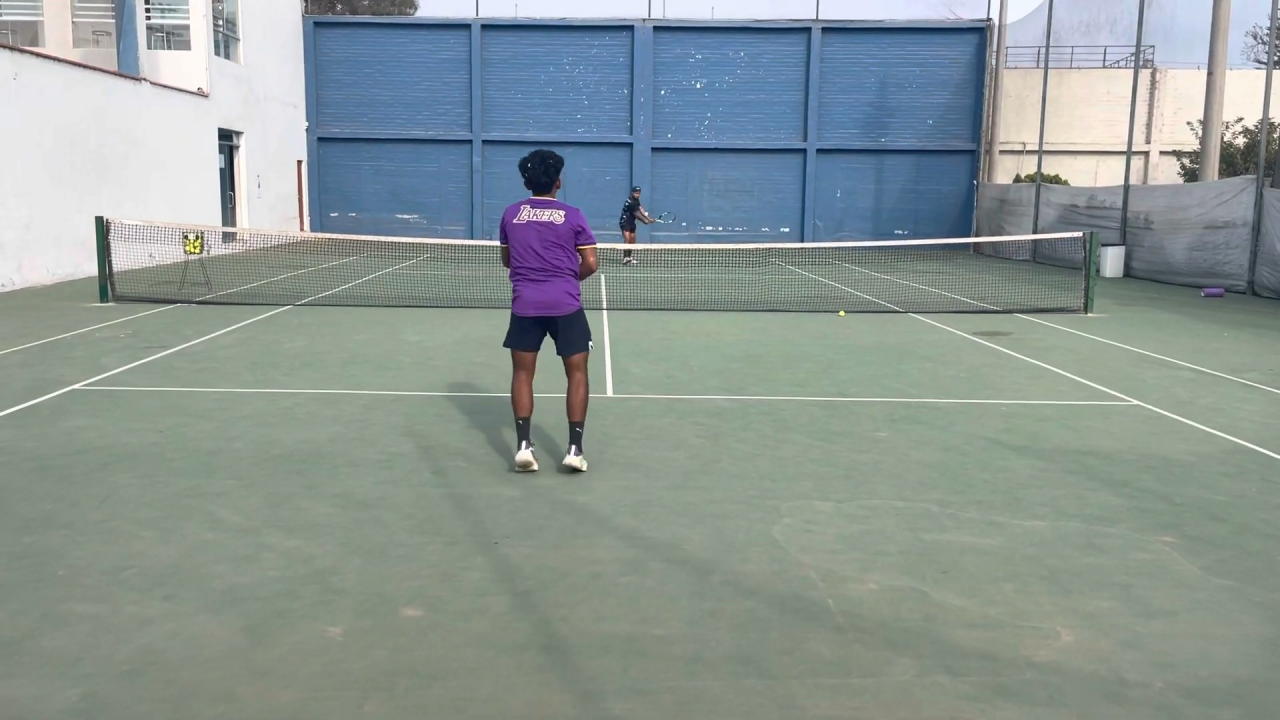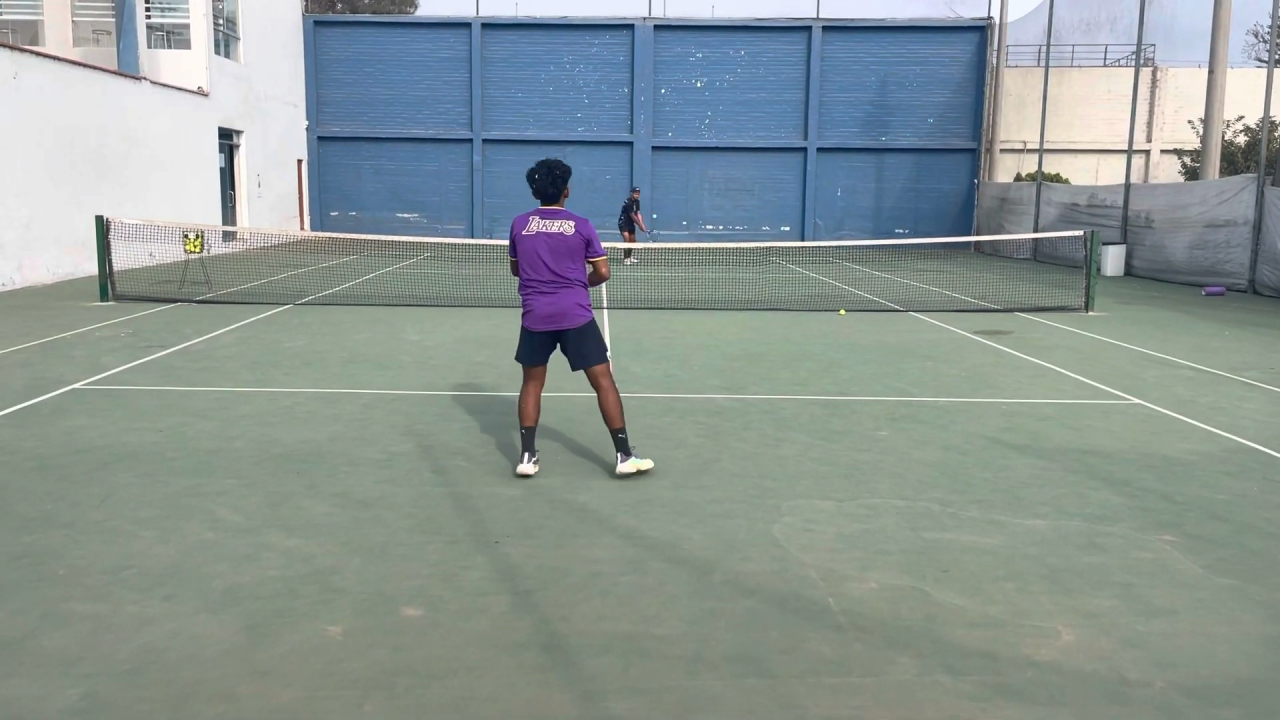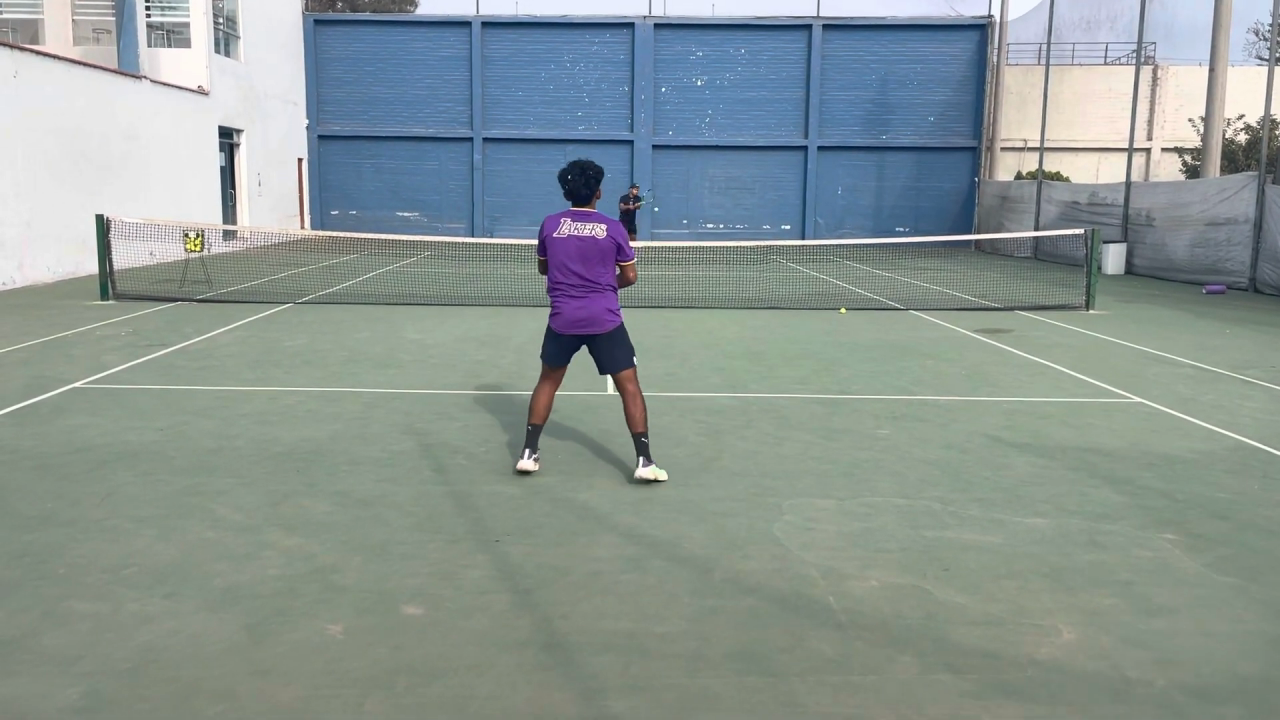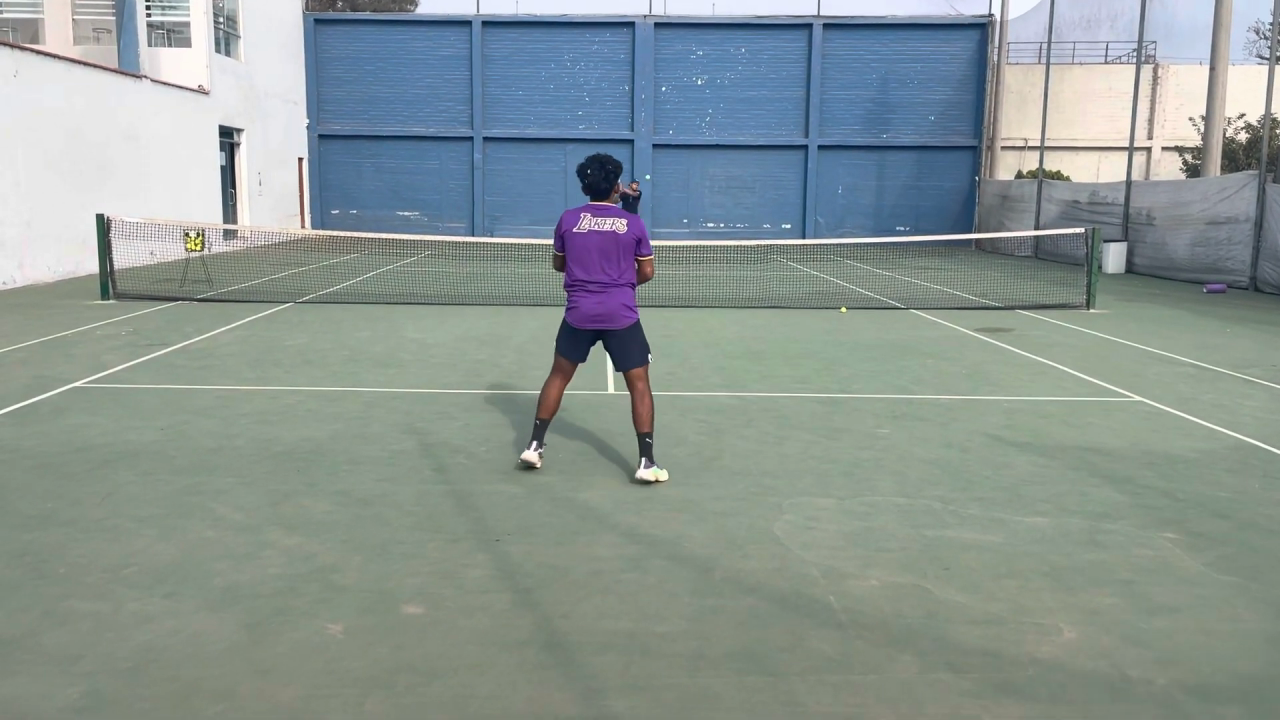
dt=0.2s
person 1, frame 1
left shoulder: (511, 214)
right shoulder: (572, 215)
right elbow: (590, 264)
left hip: (525, 305)
right hip: (565, 305)
left knee: (523, 373)
right knee: (578, 374)
left ankle: (524, 446)
right ankle: (574, 449)
person 1, frame 2
left shoulder: (520, 224)
right shoulder: (581, 226)
right elbow: (602, 273)
left hip: (535, 317)
right hip: (576, 316)
left knee: (532, 383)
right knee: (603, 382)
left ankle: (526, 455)
right ankle: (624, 455)
person 1, frame 3
left shoulder: (549, 225)
right shoulder: (612, 229)
left elbow: (544, 269)
right elbow: (630, 277)
left hip: (563, 320)
right hip: (604, 320)
left knee: (547, 382)
right knee: (629, 387)
left ankle: (528, 452)
right ankle: (644, 461)
person 1, frame 4
left shoulder: (568, 220)
right shoulder: (632, 223)
left elbow: (558, 265)
right elbow: (646, 272)
left hip: (579, 314)
right hip: (621, 315)
left knee: (558, 376)
right knee: (639, 385)
left ankle: (534, 446)
right ankle: (646, 463)
